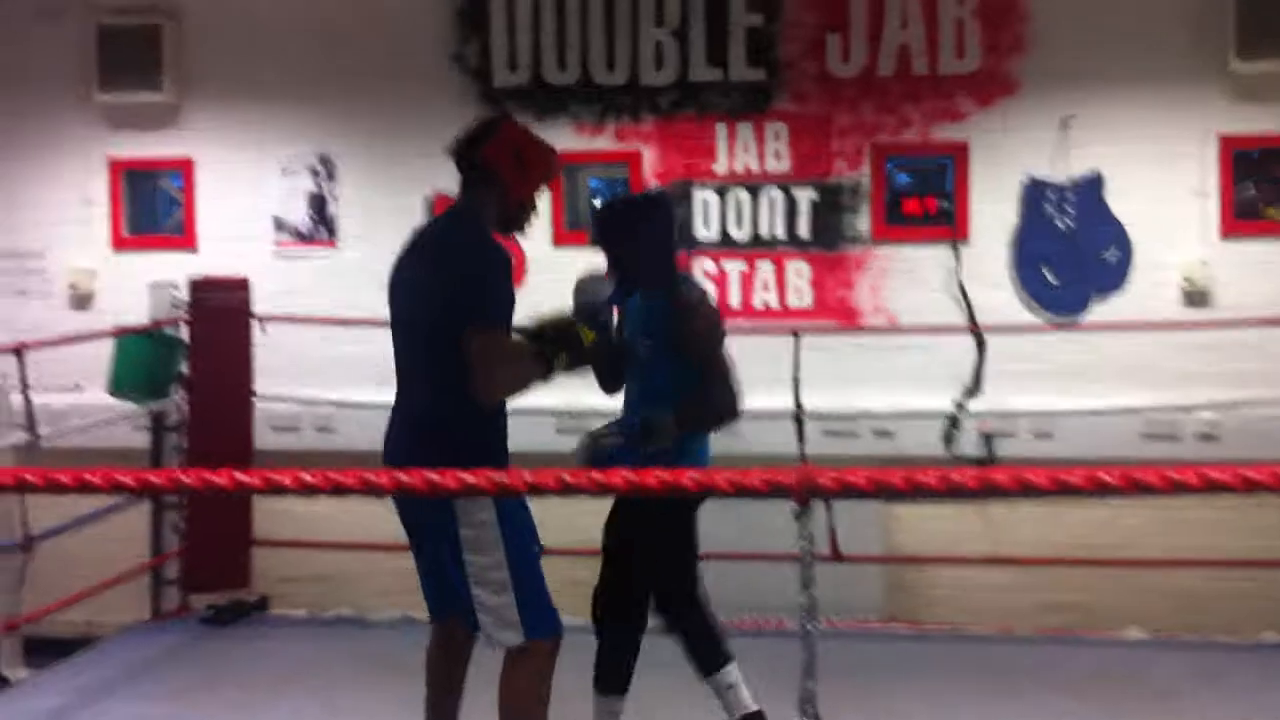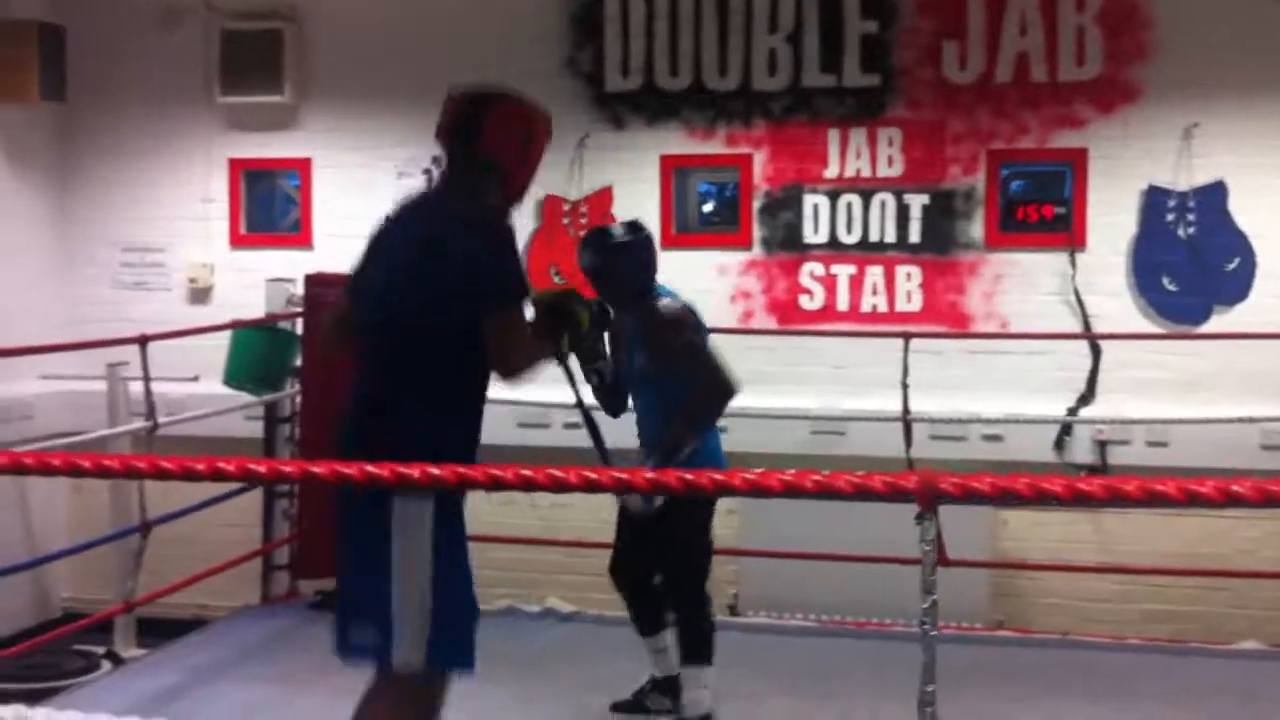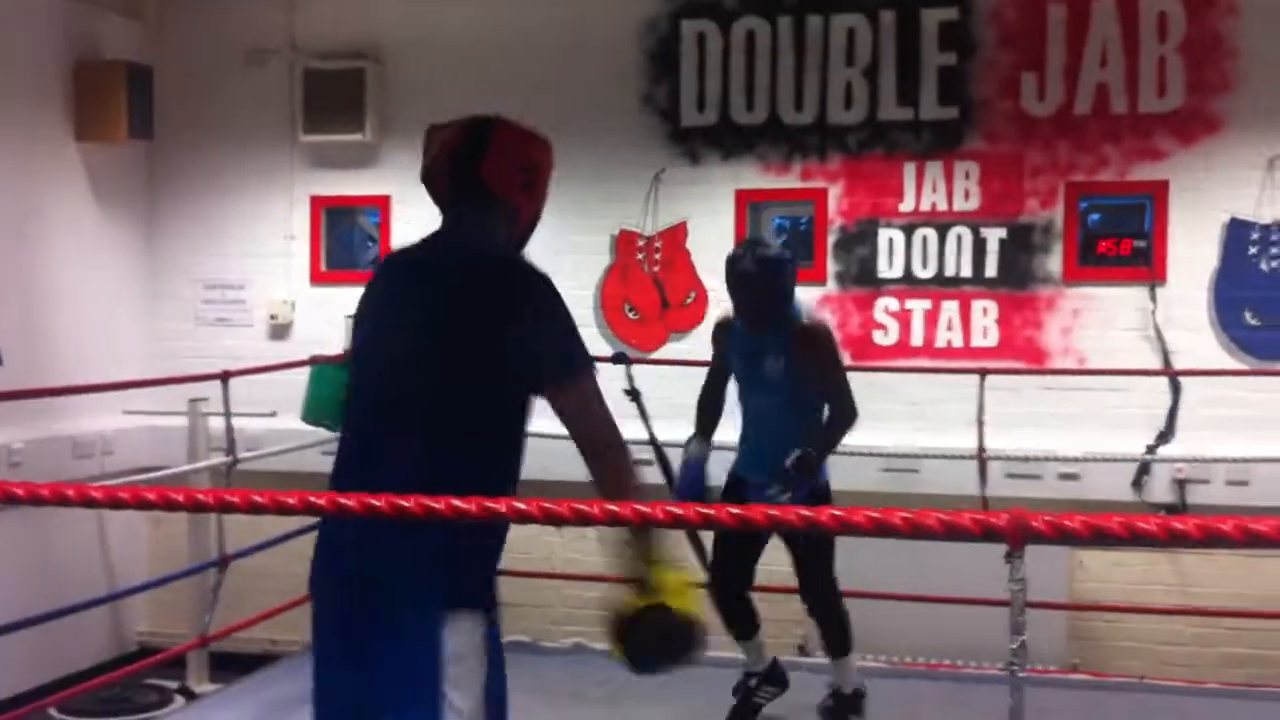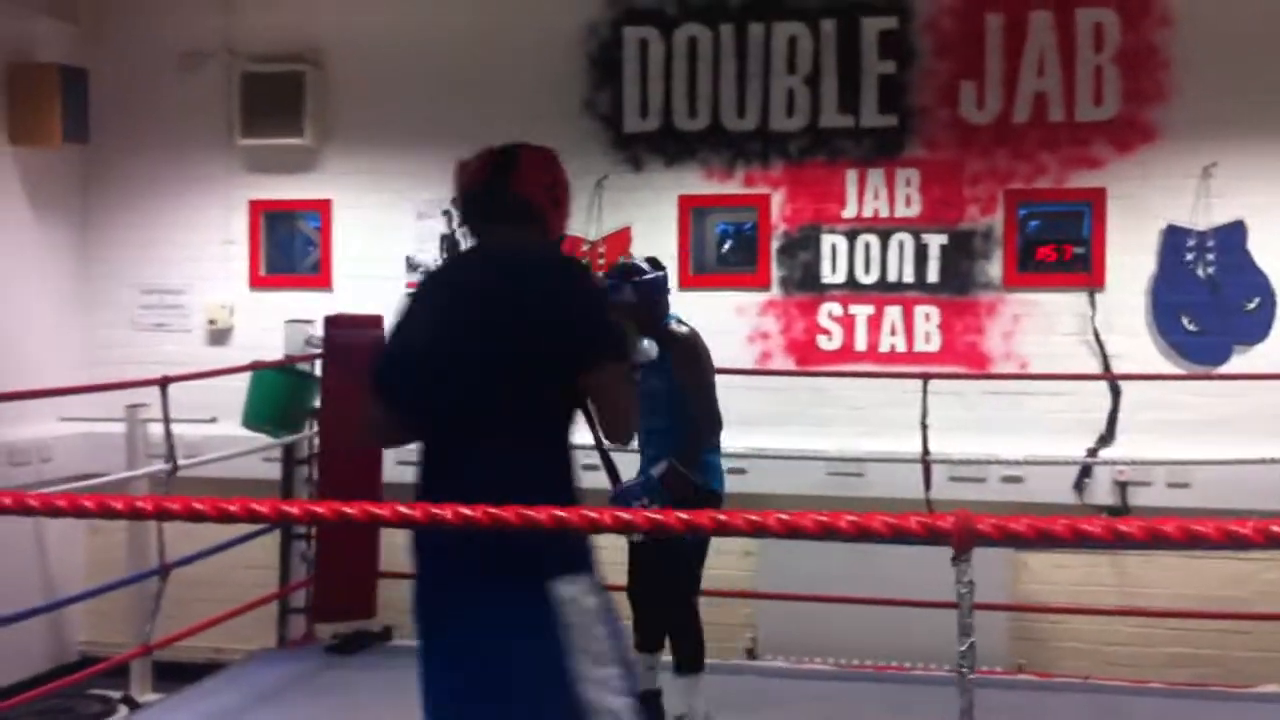
dt=0.7s
person 1, frame 1
left shoulder: (423, 248)
right shoulder: (480, 256)
right elbow: (491, 382)
left wrist: (523, 349)
right wrist: (554, 353)
left hip: (416, 458)
right hip: (461, 467)
left knee: (457, 617)
right knee: (532, 637)
person 1, frame 2
left shoulder: (406, 223)
right shoulder: (480, 233)
left elbow: (341, 328)
right elbow: (512, 358)
right wrist: (557, 325)
left hip: (373, 454)
right hip: (414, 468)
left knee: (410, 661)
person 1, frame 3
left shoulder: (389, 282)
right shoulder: (519, 292)
right elbow: (598, 440)
right wrist: (645, 554)
left hip: (349, 552)
right hip: (438, 567)
person 1, frame 4
left shoulder: (431, 296)
right shoulder: (562, 282)
left elbow: (382, 428)
right elbow: (619, 422)
left hip: (447, 544)
right hip: (537, 546)
person 2, frame 1
left shoulder: (687, 307)
right shoulder: (636, 300)
left elbow: (721, 403)
right elbow: (613, 381)
left wrist: (645, 435)
right wrist: (596, 330)
left hip: (661, 476)
right hip: (658, 473)
left knee: (617, 602)
right knee: (677, 602)
person 2, frame 2
left shoulder: (666, 319)
right shoulder: (625, 321)
left elbow: (718, 388)
right elbow: (614, 402)
left wrist: (671, 450)
right wrist: (590, 356)
left hip: (688, 466)
right hip: (655, 463)
left knee: (683, 583)
right knee: (629, 572)
person 2, frame 3
left shoulder: (808, 333)
right shoulder: (727, 331)
left elbow: (844, 410)
right elbow: (714, 389)
left wrist: (803, 466)
right wrist: (697, 448)
left hip: (801, 480)
right hip: (749, 476)
left knee: (817, 590)
right knee: (725, 582)
right ankle: (762, 672)
person 2, frame 4
left shoulder: (681, 343)
left elbow: (708, 423)
left wrist: (671, 475)
left hip: (690, 485)
right hip: (655, 483)
left knee: (675, 595)
right knee: (645, 593)
